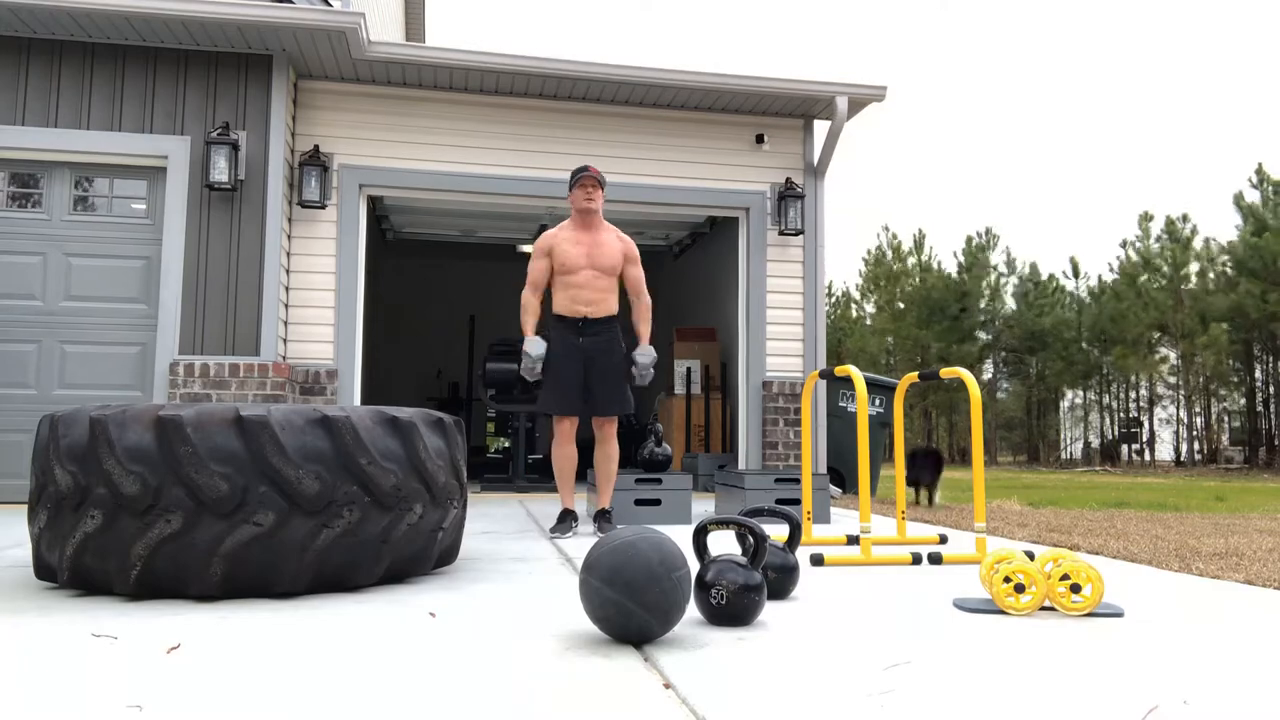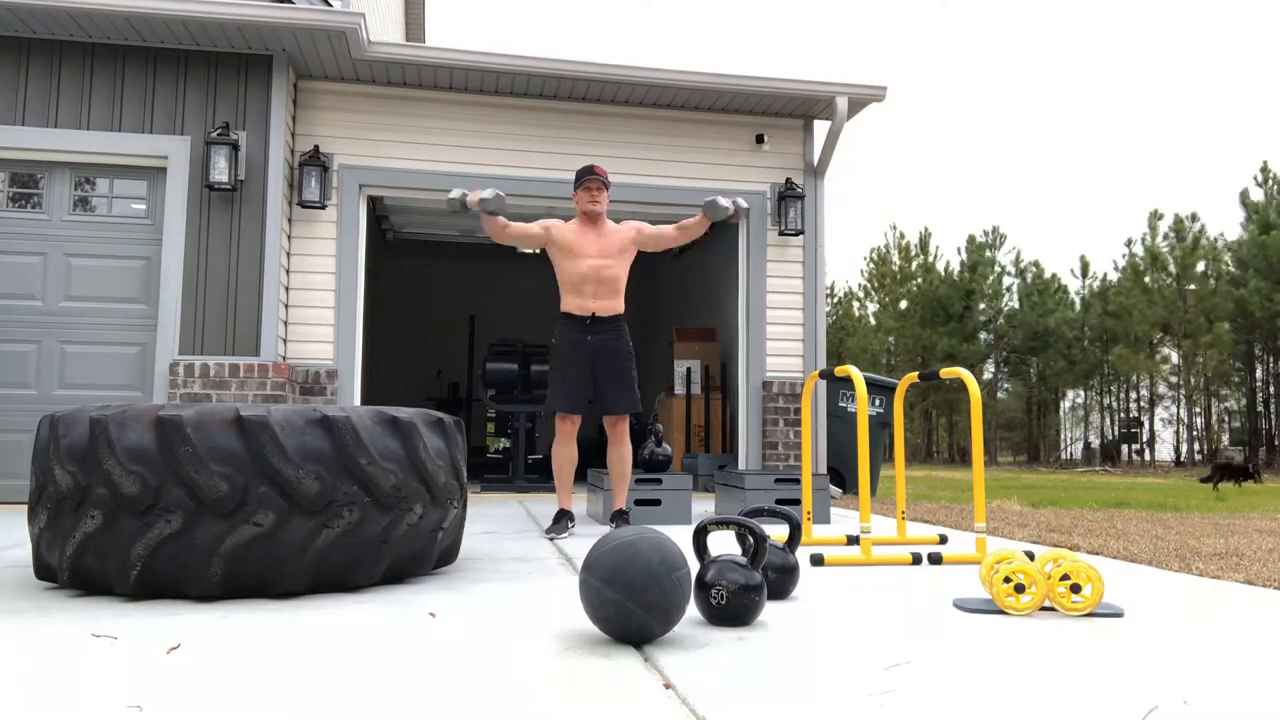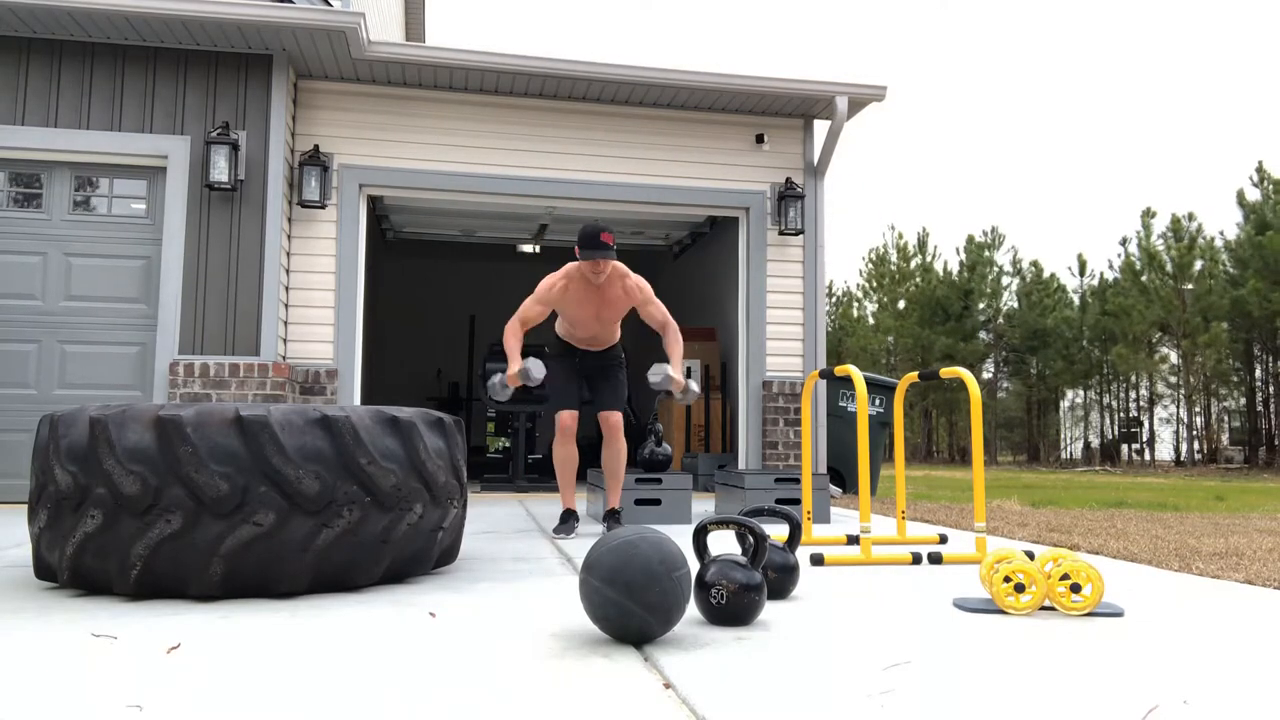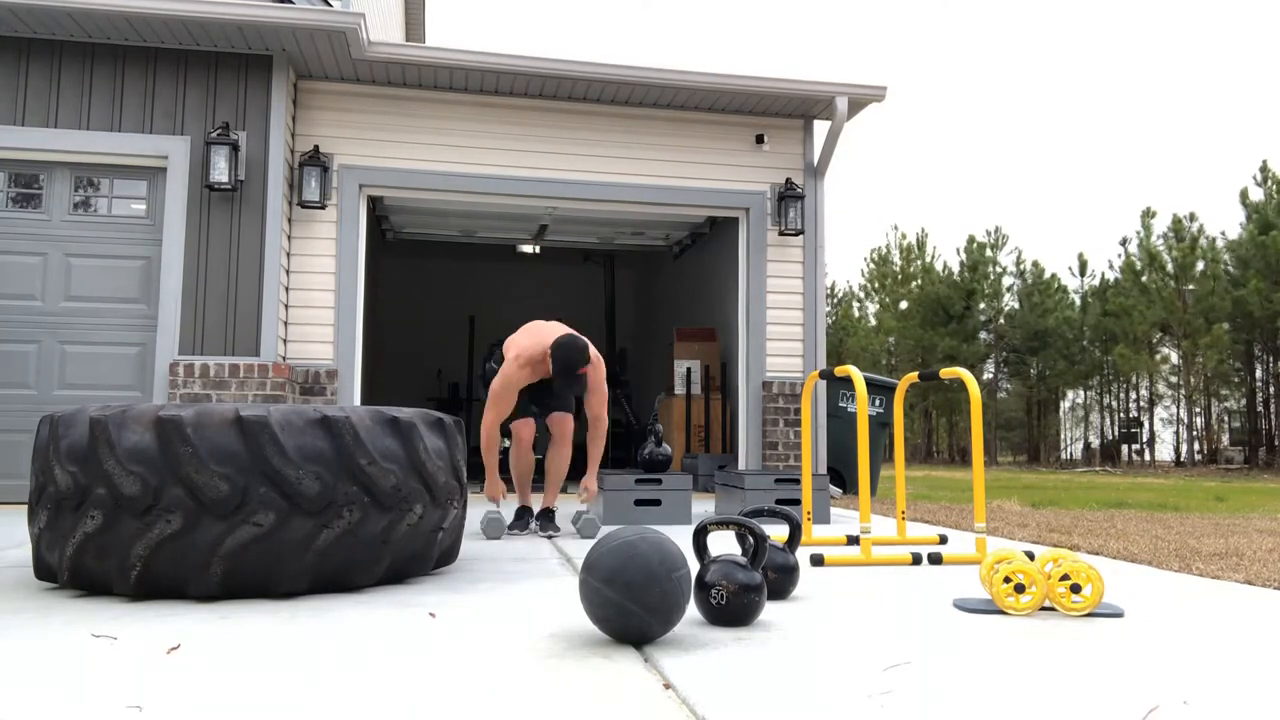
dt=0.7s
person 1, frame 1
left shoulder: (622, 244)
right shoulder: (550, 241)
left elbow: (639, 296)
right elbow: (531, 291)
left wrist: (645, 346)
right wrist: (529, 340)
left hip: (606, 335)
right hip: (563, 335)
left knee: (607, 428)
right knee: (564, 427)
left ankle: (604, 512)
right ankle: (567, 512)
person 1, frame 2
left shoulder: (630, 233)
right shoulder: (554, 232)
left elbow: (679, 235)
right elbow: (503, 233)
left wrist: (707, 216)
right wrist: (485, 210)
left hip: (613, 333)
right hip: (571, 332)
left knee: (618, 426)
right knee: (566, 424)
left ankle: (620, 512)
right ankle: (564, 512)
person 1, frame 3
left shoulder: (633, 285)
right shoulder: (556, 284)
left elbow: (668, 327)
right elbow: (517, 325)
left wrist: (674, 366)
right wrist: (514, 363)
left hip: (608, 356)
right hip: (564, 354)
left knee: (613, 424)
right knee: (565, 423)
left ankle: (613, 512)
right ankle: (568, 513)
person 1, frame 4
left shoulder: (591, 360)
right shoulder: (518, 362)
left elbow: (598, 421)
right elbow: (490, 423)
left wrist: (592, 474)
right wrist: (491, 478)
left hip: (555, 375)
right hip: (517, 378)
